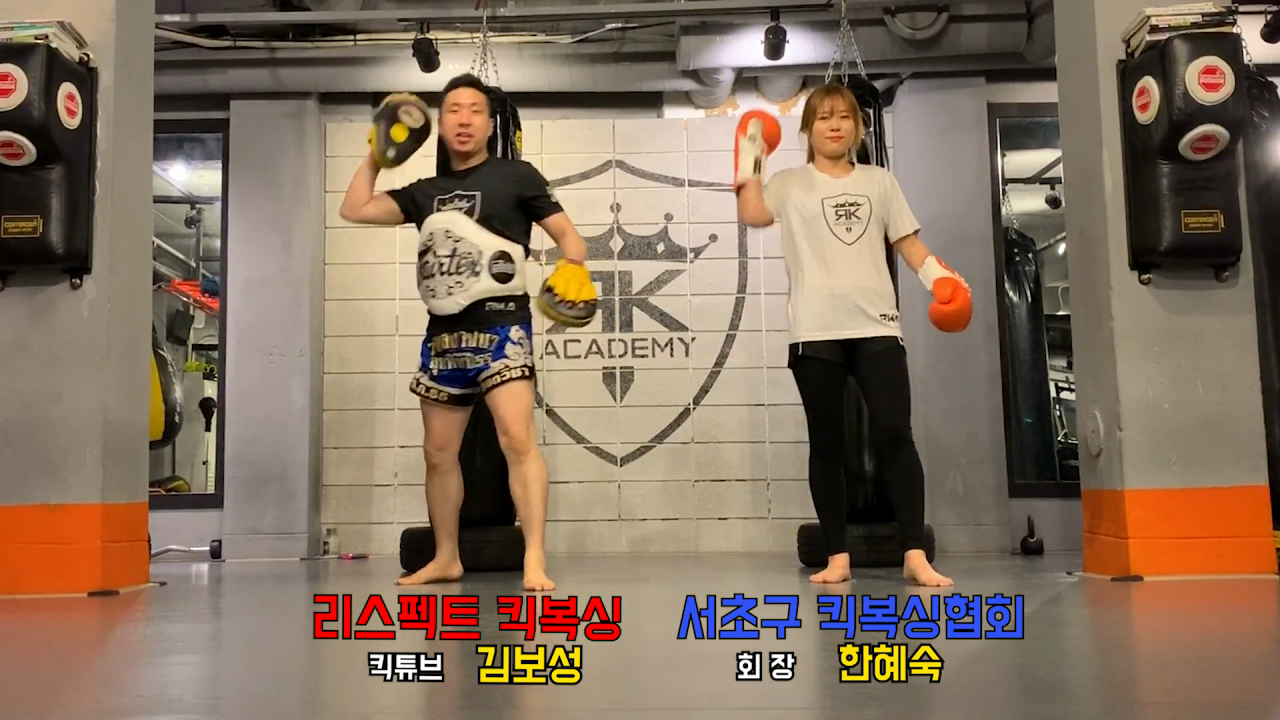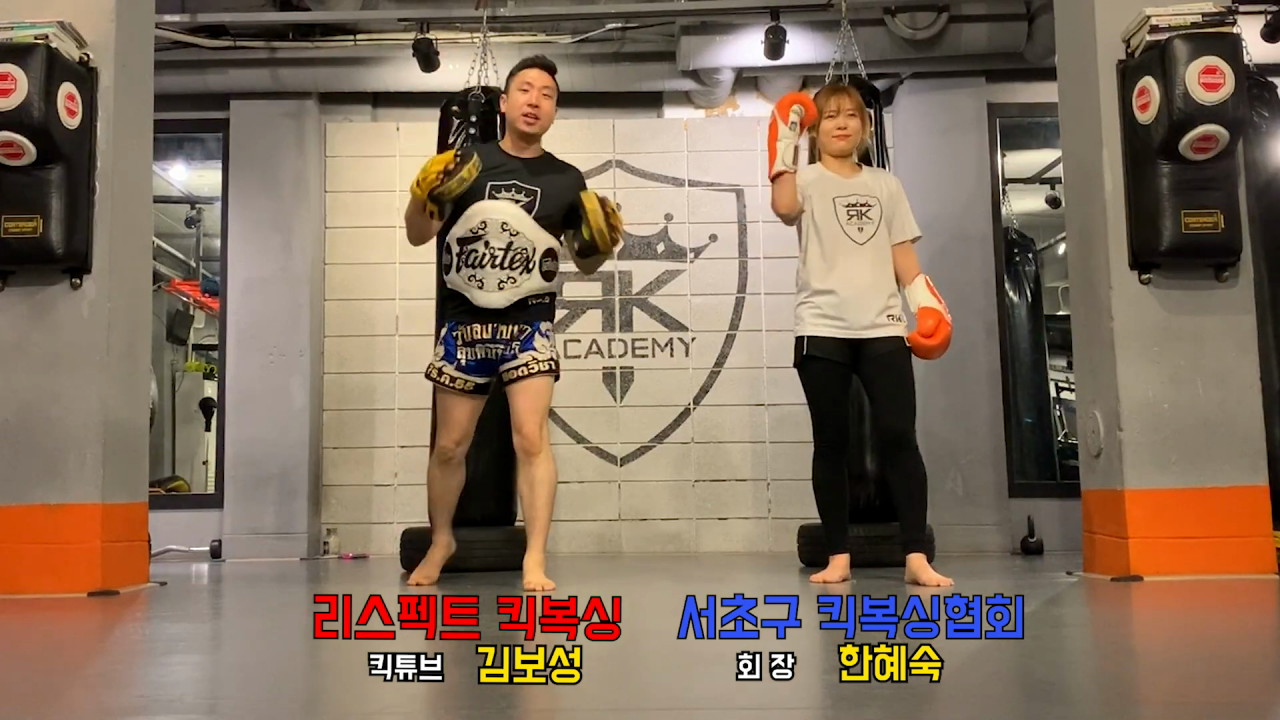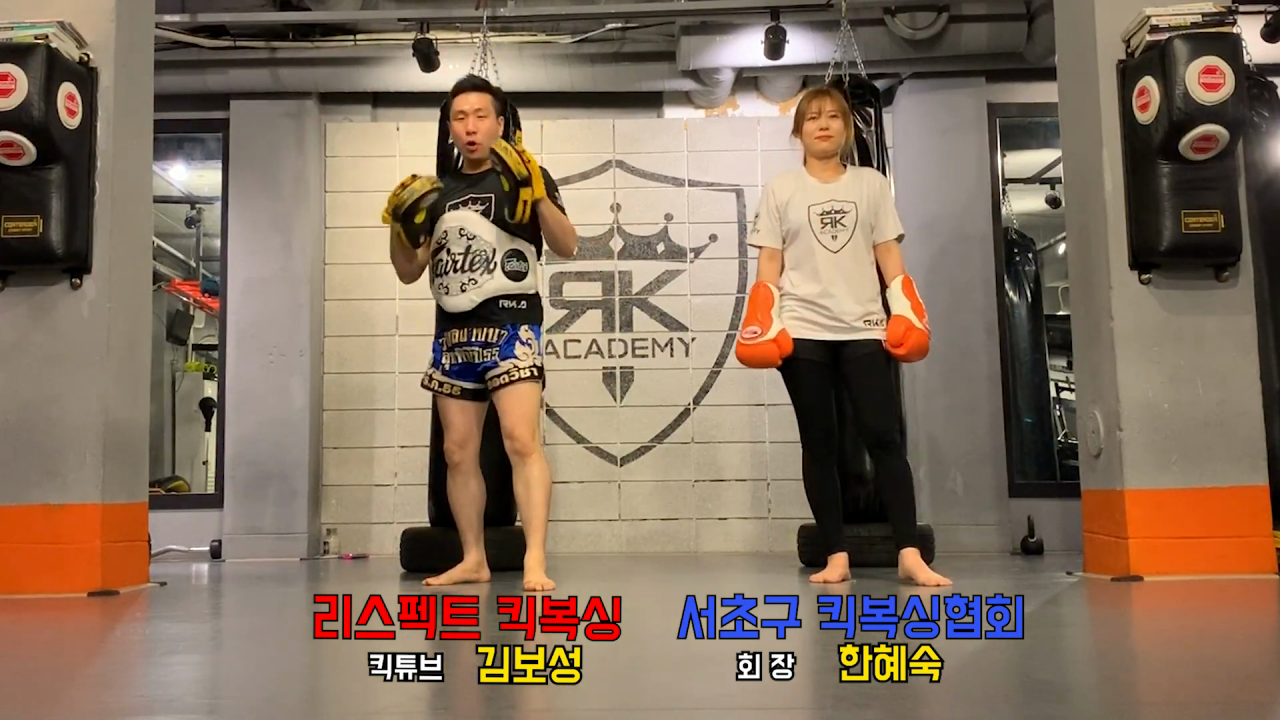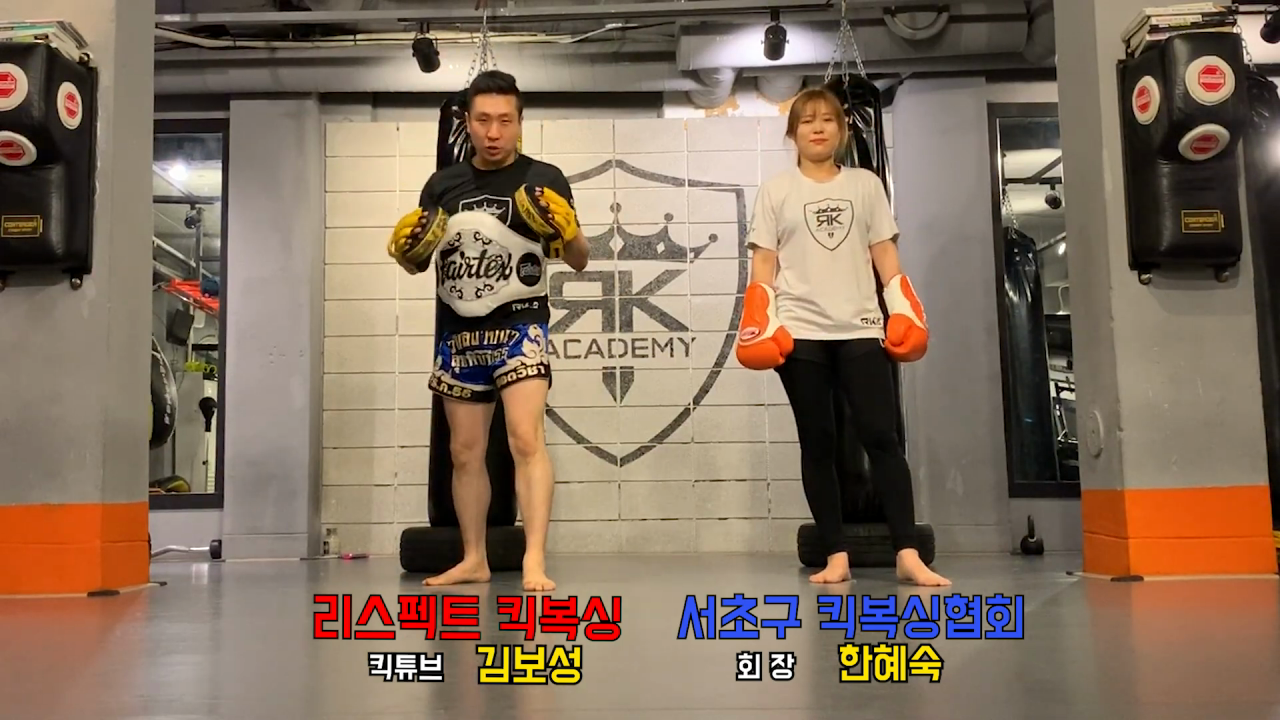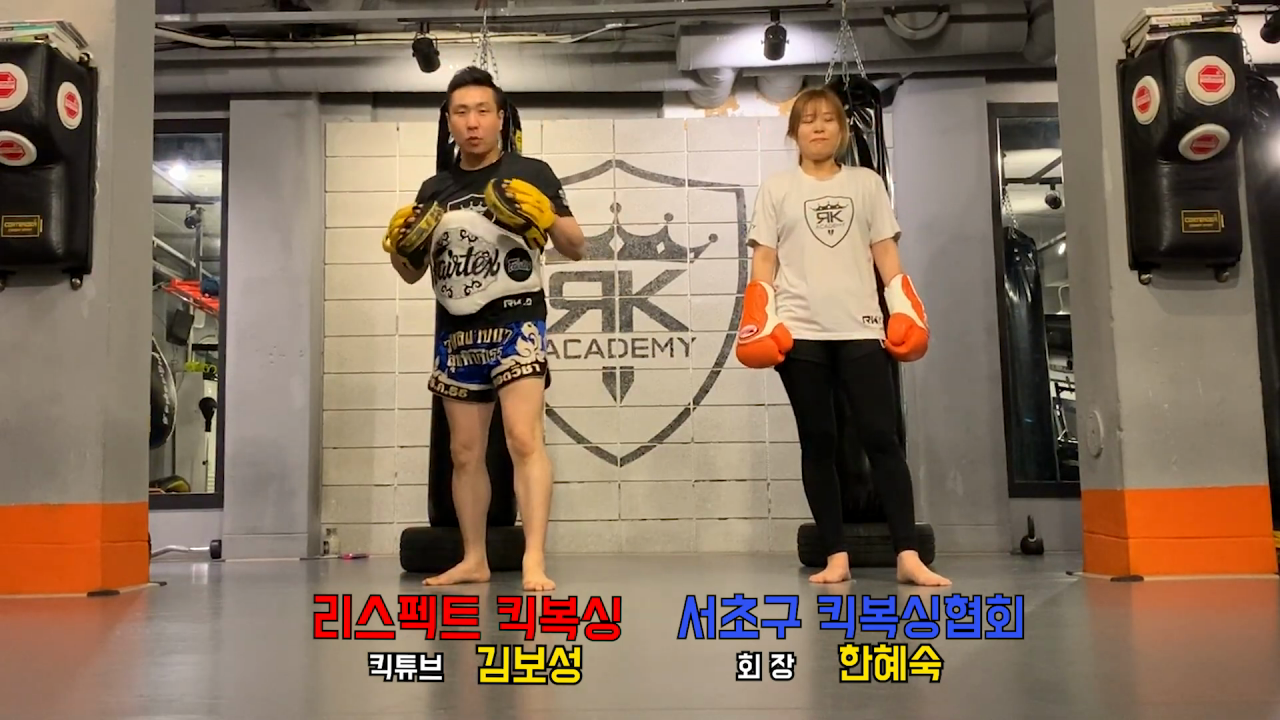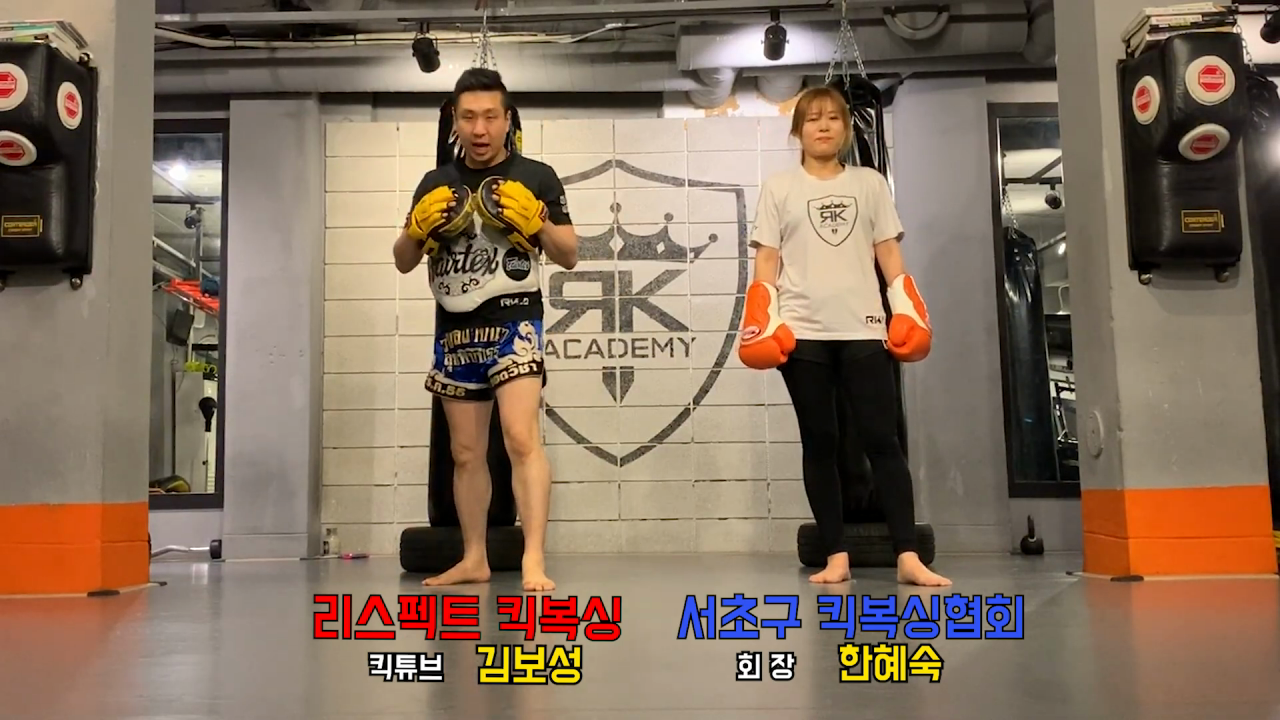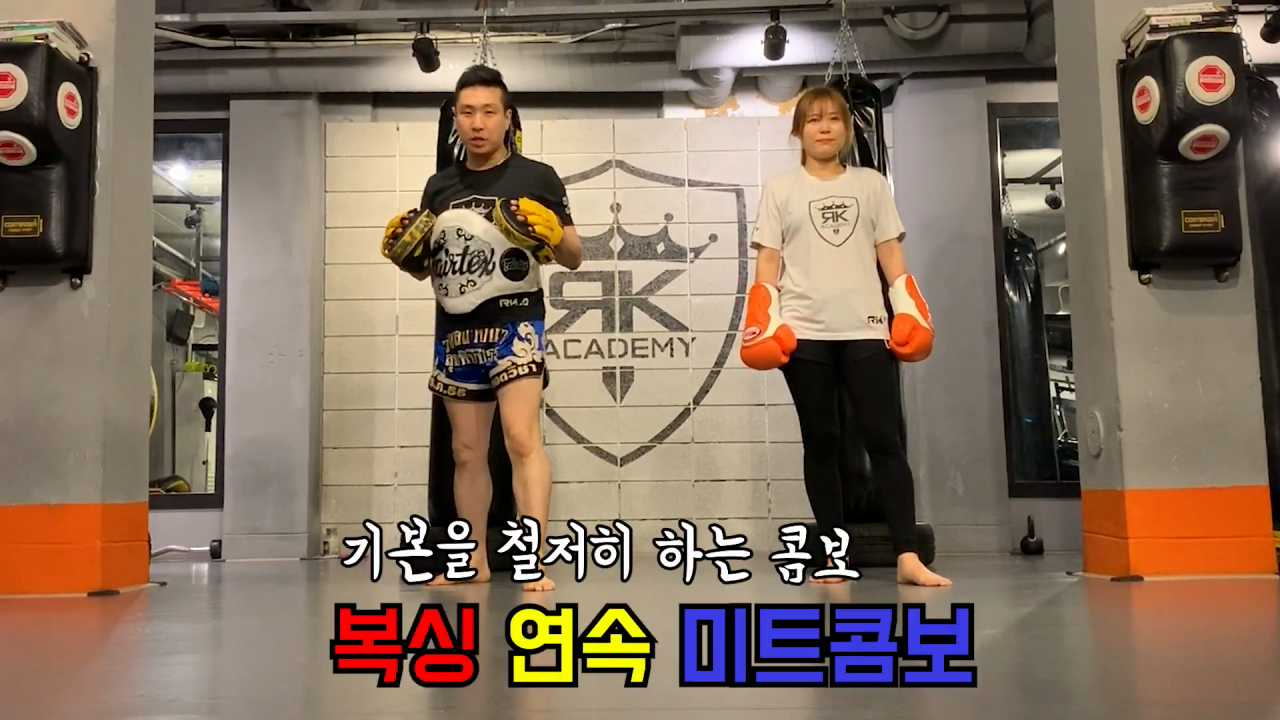
dt=0.7s
person 1, frame 1
left shoulder: (516, 176)
right shoulder: (427, 192)
left elbow: (567, 233)
right elbow: (354, 210)
left wrist: (573, 270)
right wrist: (377, 151)
left hip: (500, 326)
right hip: (444, 334)
left knee: (517, 439)
right knee: (439, 453)
left ankle: (535, 561)
right ankle: (446, 557)
person 1, frame 2
left shoulder: (565, 179)
right shoulder: (469, 162)
left elbow: (587, 262)
right elbow: (417, 236)
left wrist: (603, 239)
right wrist: (423, 195)
left hip: (529, 324)
right hip: (464, 323)
left knee: (531, 439)
right knee: (449, 444)
left ankle: (535, 563)
right ankle: (441, 538)
person 1, frame 3
left shoulder: (527, 174)
right shoulder: (438, 194)
left elbow: (566, 246)
right elbow: (409, 272)
left wrist: (533, 191)
right wrist: (400, 223)
left hip: (511, 326)
right hip: (453, 334)
left knee: (522, 441)
right knee: (457, 451)
left ankle: (535, 562)
right ankle: (473, 559)
person 1, frame 4
left shoulder: (544, 179)
right shoulder: (443, 185)
left elbow: (580, 261)
right elbow: (415, 265)
left wrist: (565, 229)
right wrist: (404, 245)
left hip: (520, 326)
right hip: (458, 334)
left knee: (526, 438)
right knee: (465, 452)
left ankle: (534, 562)
right ankle: (474, 559)
person 1, frame 5
left shoulder: (530, 173)
right shoulder: (434, 189)
left elbow: (576, 247)
right elbow: (412, 273)
left wrist: (543, 217)
right wrist: (399, 247)
left hip: (515, 323)
right hip: (456, 333)
left knee: (524, 437)
right knee: (464, 452)
left ankle: (534, 561)
right ankle: (474, 559)
person 1, frame 6
left shoulder: (535, 176)
right shoulder: (437, 183)
left elbow: (569, 255)
right elbow: (403, 263)
left wrist: (535, 220)
right wrist: (418, 227)
left hip: (513, 323)
right hip: (454, 331)
left knee: (521, 437)
right knee: (465, 452)
left ankle: (534, 560)
right ankle: (475, 559)
person 1, frame 7
left shoulder: (537, 177)
right shoulder: (439, 186)
left elbow: (574, 257)
right elbow: (425, 270)
left wrist: (550, 234)
left hip: (514, 323)
right hip: (455, 332)
left knee: (522, 439)
right knee: (467, 452)
left ankle: (533, 561)
right ankle: (476, 559)
person 2, frame 1
left shoulder: (880, 181)
right shoulder: (790, 183)
left elbow: (909, 243)
right elbow: (753, 214)
left wrist: (942, 280)
right wrist: (749, 156)
left hip: (877, 328)
right hip: (814, 333)
left knee: (894, 434)
right knee: (826, 443)
left ankle: (915, 554)
right ankle: (837, 556)
person 2, frame 2
left shoulder: (886, 184)
right shoulder: (806, 176)
left elbow: (903, 253)
right elbow: (783, 208)
left wrist: (928, 305)
right wrist: (784, 144)
left hip: (883, 327)
right hip: (821, 329)
left knee: (898, 437)
right knee: (831, 442)
left ankle: (916, 556)
right ankle: (838, 556)
person 2, frame 3
left shoulder: (872, 183)
right shoulder: (780, 189)
left elbow: (888, 253)
right elbow: (769, 263)
left wrist: (906, 313)
right wrist: (763, 321)
left hip: (864, 329)
right hip: (803, 332)
left knee: (883, 436)
right knee: (819, 443)
left ankle: (909, 554)
right ankle: (836, 556)
person 2, frame 4
left shoulder: (866, 184)
right shoulder: (776, 190)
left elbow: (884, 253)
right elbow: (764, 261)
left wrist: (903, 312)
right wrist: (762, 321)
left hip: (860, 329)
right hip: (800, 332)
left knee: (881, 436)
right knee: (817, 443)
left ankle: (907, 554)
right ankle: (836, 556)
person 2, frame 5
left shoulder: (867, 183)
right shoulder: (776, 188)
left elbow: (886, 251)
right elbow: (764, 259)
left wrist: (903, 310)
right wrist: (763, 318)
left hip: (860, 329)
right hip: (800, 332)
left knee: (881, 437)
right knee: (818, 443)
left ankle: (908, 555)
right ankle: (836, 556)
person 2, frame 6
left shoulder: (870, 183)
right shoulder: (779, 188)
left elbow: (889, 252)
right elbow: (767, 259)
left wrist: (907, 310)
right wrist: (764, 318)
left hip: (864, 330)
right hip: (803, 333)
left knee: (882, 439)
right knee: (820, 443)
left ankle: (908, 556)
right ankle: (836, 555)
person 2, frame 7
left shoulder: (871, 184)
right shoulder: (780, 189)
left elbow: (890, 252)
right elbow: (768, 260)
left wrist: (908, 311)
right wrist: (766, 320)
left hip: (865, 329)
right hip: (804, 333)
left knee: (883, 438)
right knee: (820, 442)
left ankle: (908, 556)
right ankle: (835, 556)
